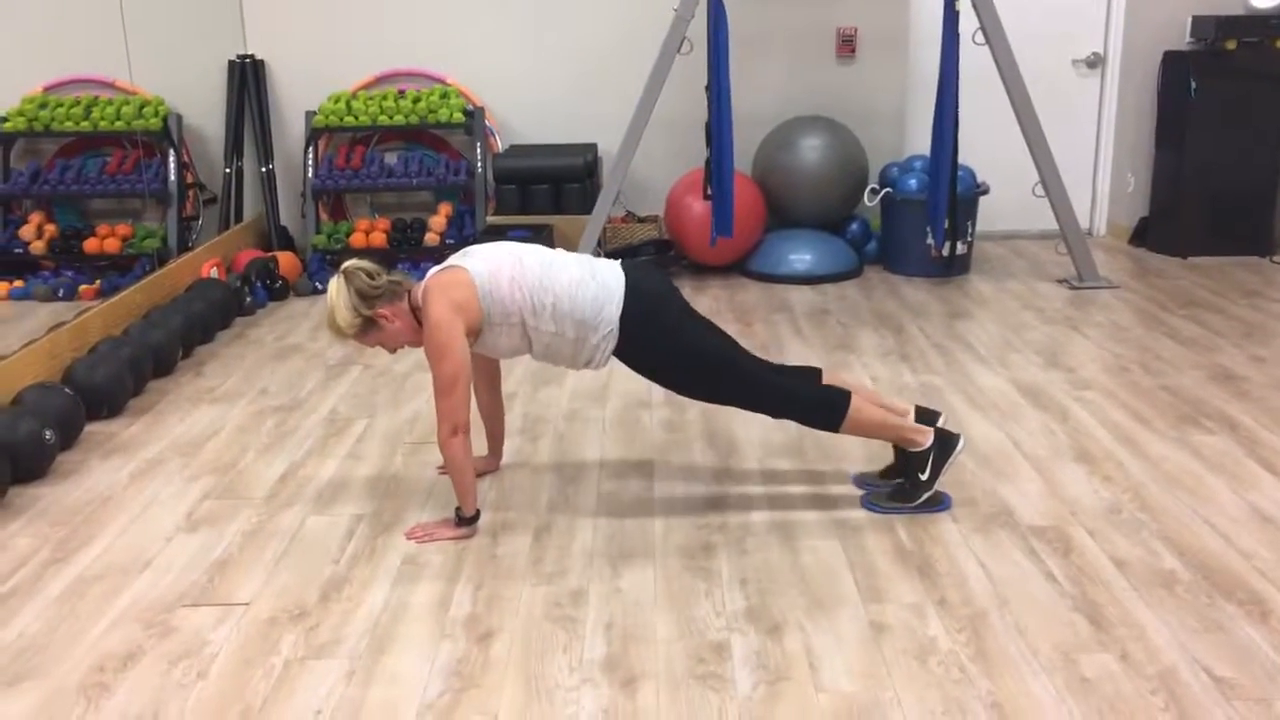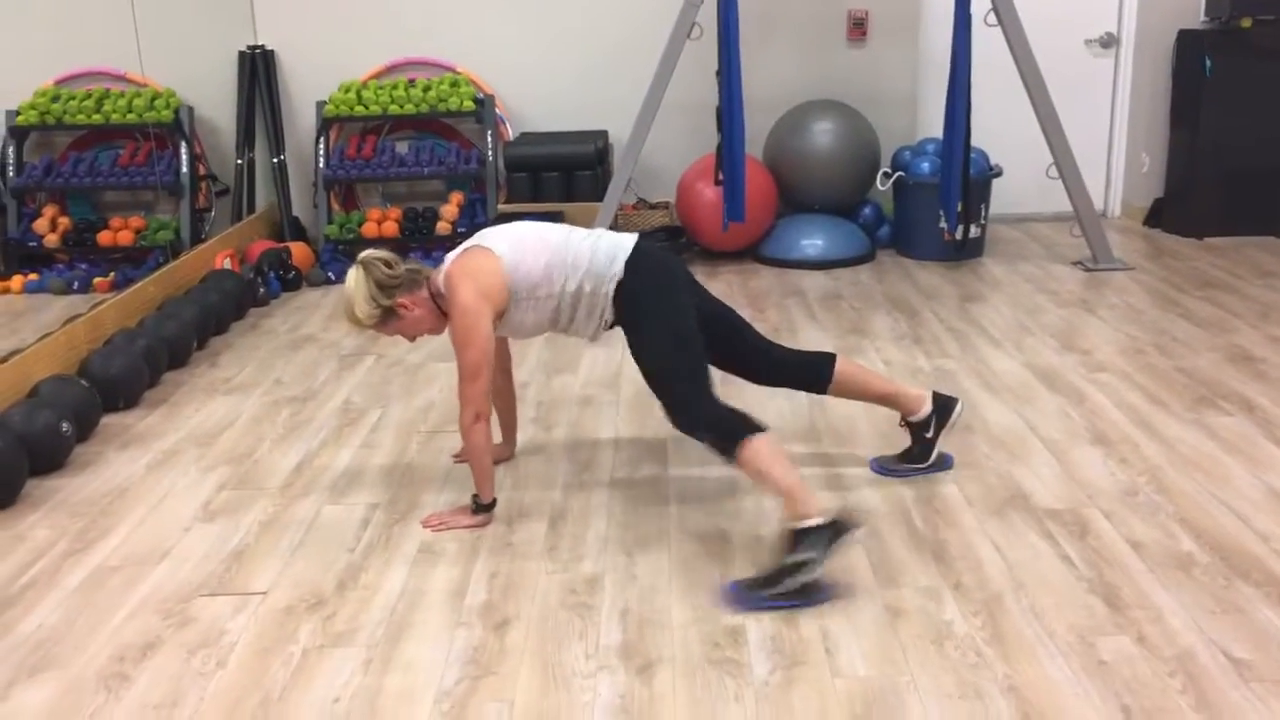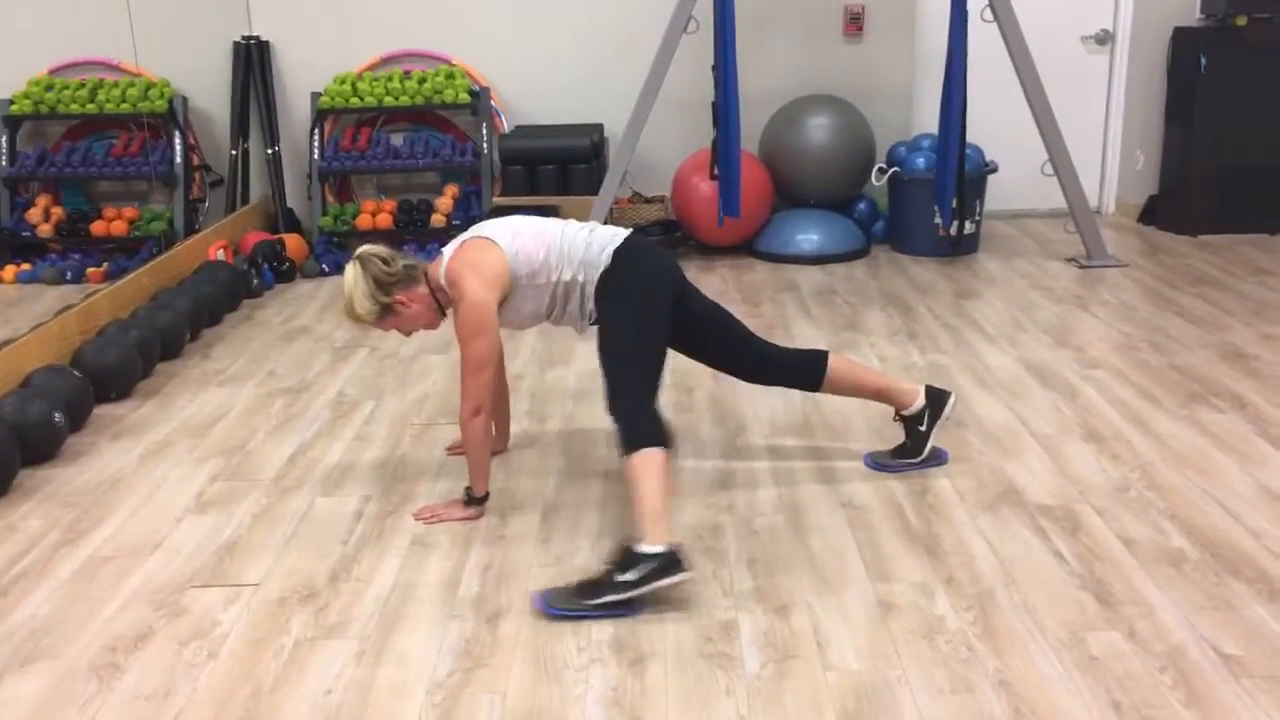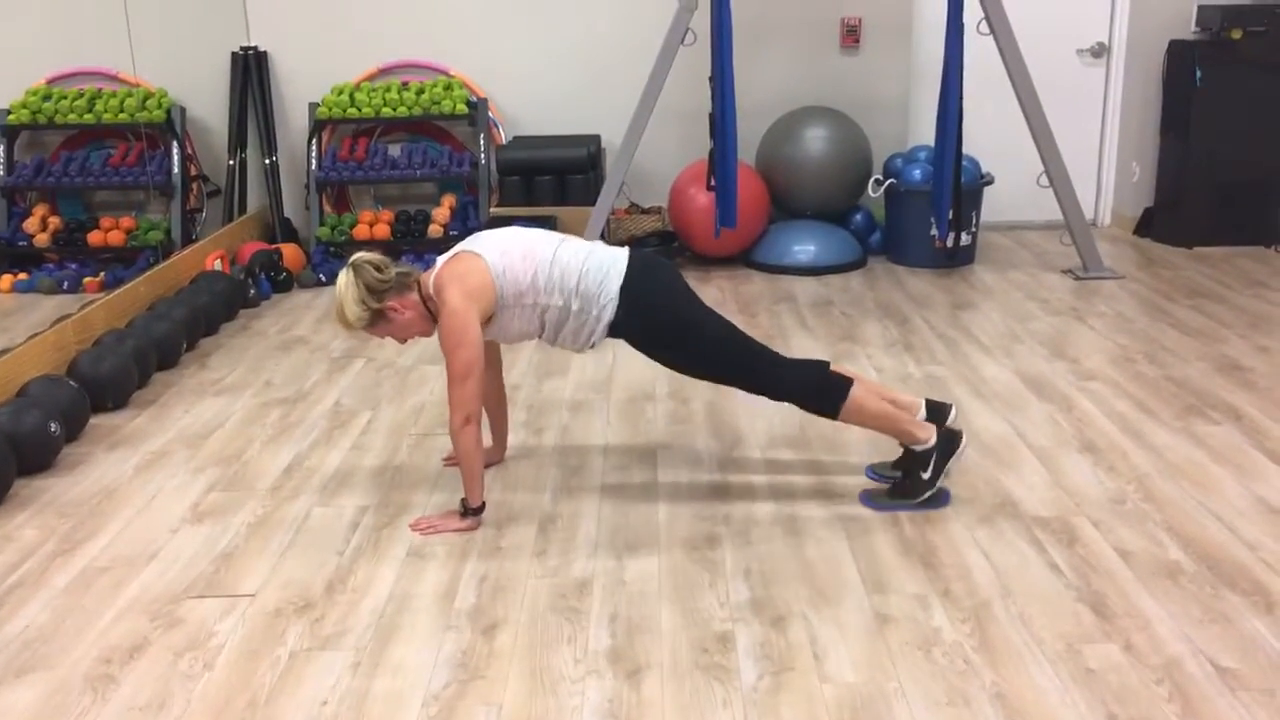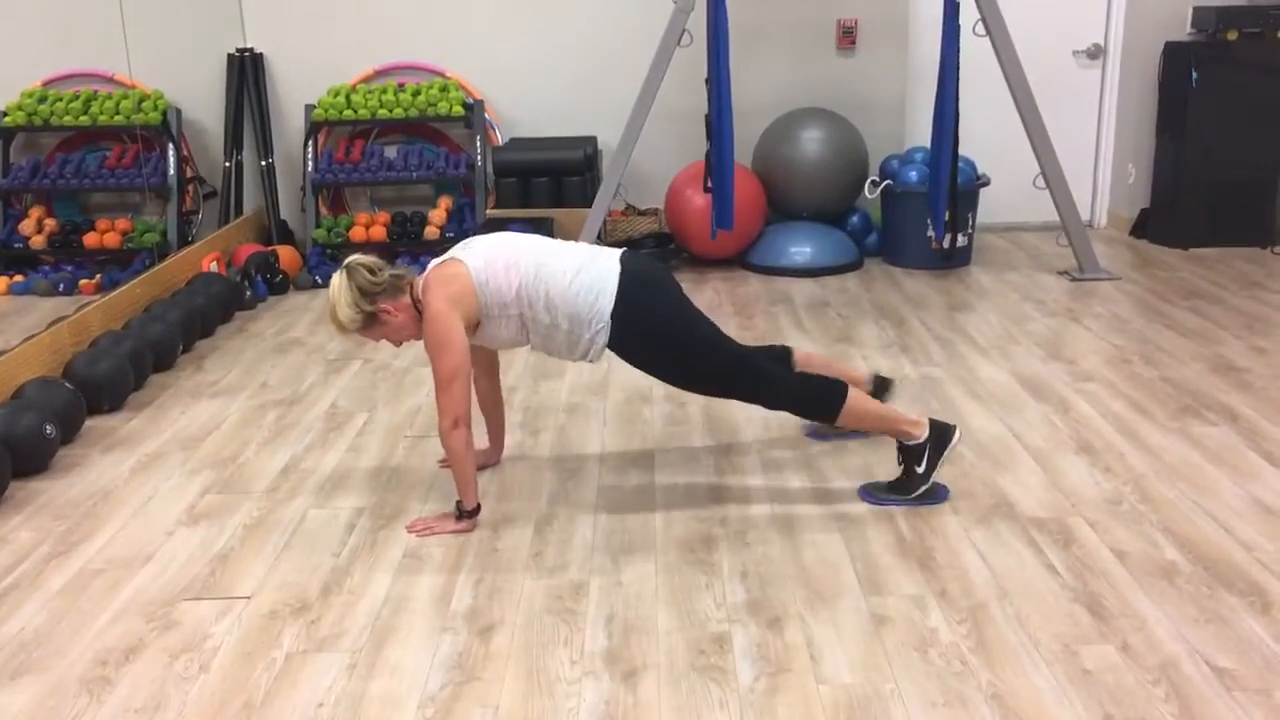
dt=0.5s
person 1, frame 1
left shoulder: (439, 310)
right shoulder: (452, 290)
left elbow: (452, 426)
right elbow: (487, 376)
left wrist: (465, 516)
right wrist: (493, 456)
left hip: (628, 319)
right hip: (629, 292)
left knee: (763, 392)
right knee: (757, 375)
left ankle: (920, 441)
right ankle: (905, 413)
person 1, frame 2
left shoulder: (463, 292)
right shoulder: (463, 275)
left elbow: (474, 409)
right elbow: (499, 368)
left wrist: (481, 504)
right wrist: (507, 443)
left hip: (638, 278)
right hip: (642, 276)
left knee: (692, 408)
right knee: (769, 364)
left ankle: (811, 520)
right ankle: (924, 406)
person 1, frame 3
left shoulder: (467, 282)
right shoulder: (451, 270)
left elbow: (476, 399)
right elbow: (494, 374)
left wrist: (475, 496)
right wrist: (498, 438)
left hip: (628, 273)
right hip: (631, 273)
left knee: (630, 405)
right knee: (762, 362)
left ankle: (652, 551)
right ankle: (915, 399)
person 1, frame 4
left shoulder: (452, 296)
right shoulder: (456, 278)
left elbow: (462, 413)
right elbow: (490, 372)
left wrist: (470, 509)
right wrist: (498, 447)
left hip: (632, 298)
right hip: (632, 285)
left knee: (766, 375)
right knee: (765, 368)
left ankle: (926, 439)
right ankle: (917, 408)
person 1, frame 5
left shoulder: (438, 302)
right shoulder: (454, 282)
left elbow: (452, 417)
right elbow: (485, 367)
left wrist: (466, 510)
right wrist: (494, 448)
left hip: (625, 312)
right hip: (626, 280)
left knee: (758, 384)
right knee: (742, 365)
left ankle: (918, 434)
right ankle: (862, 383)
